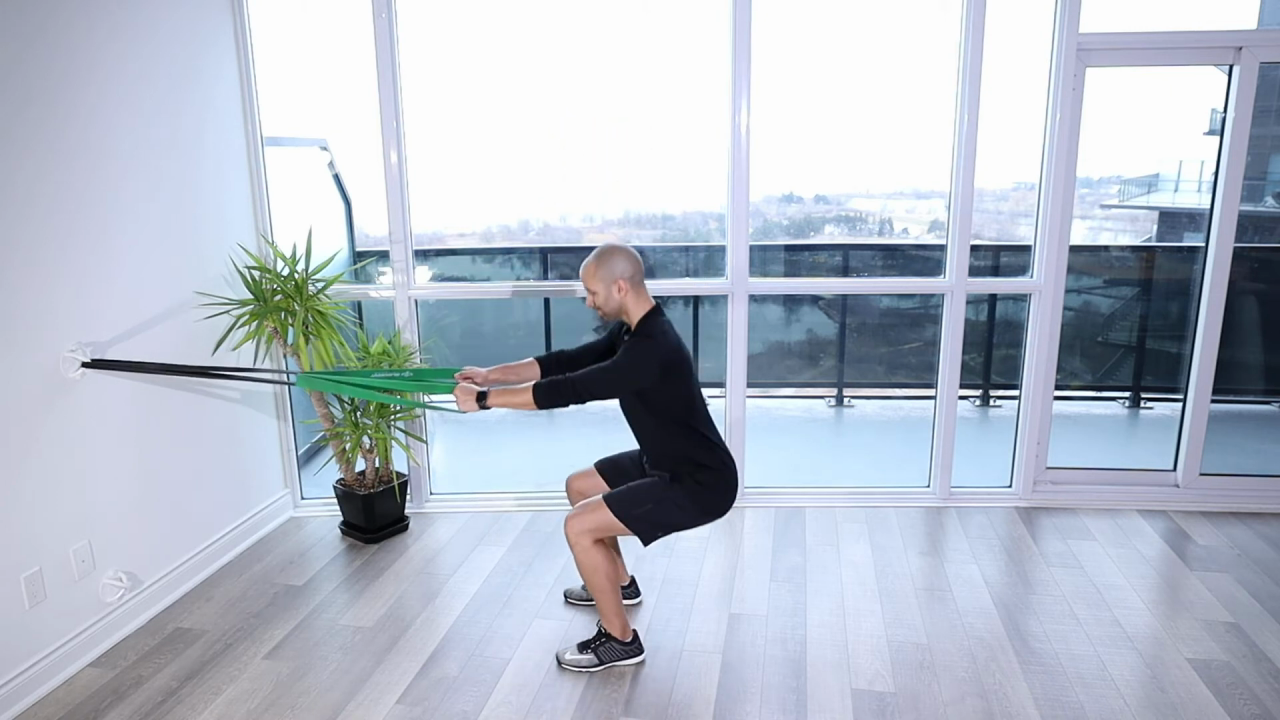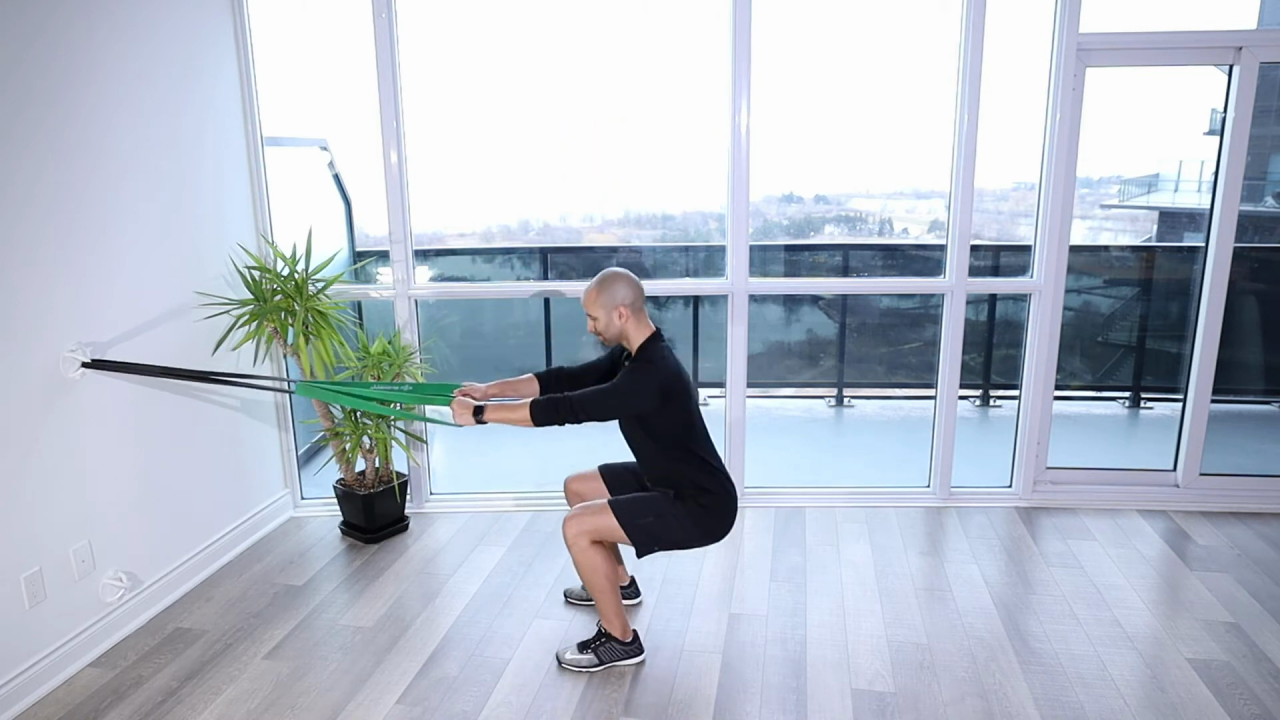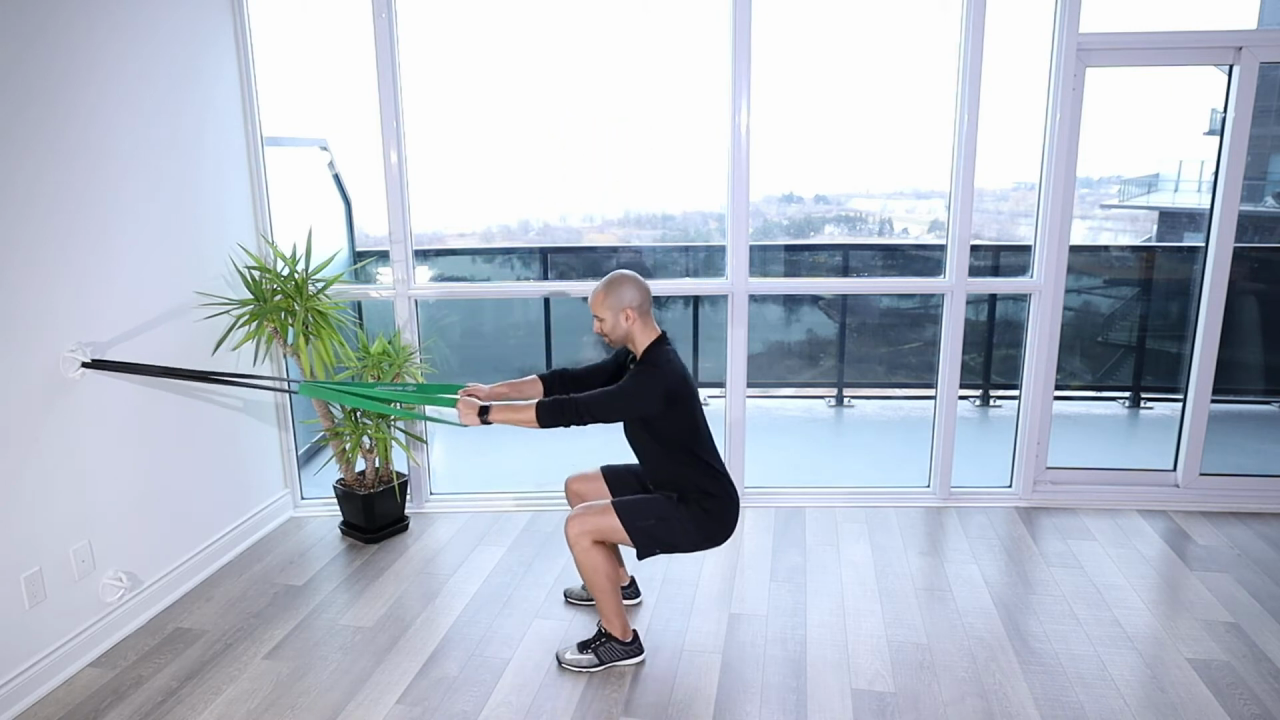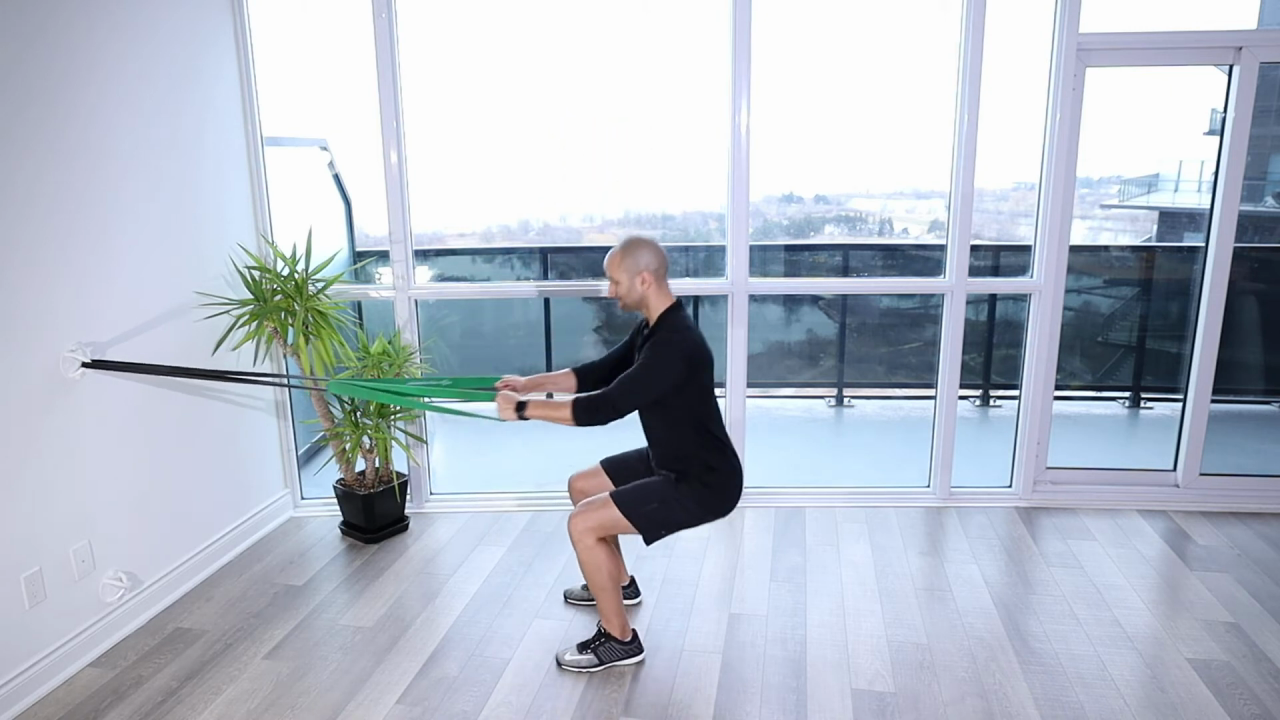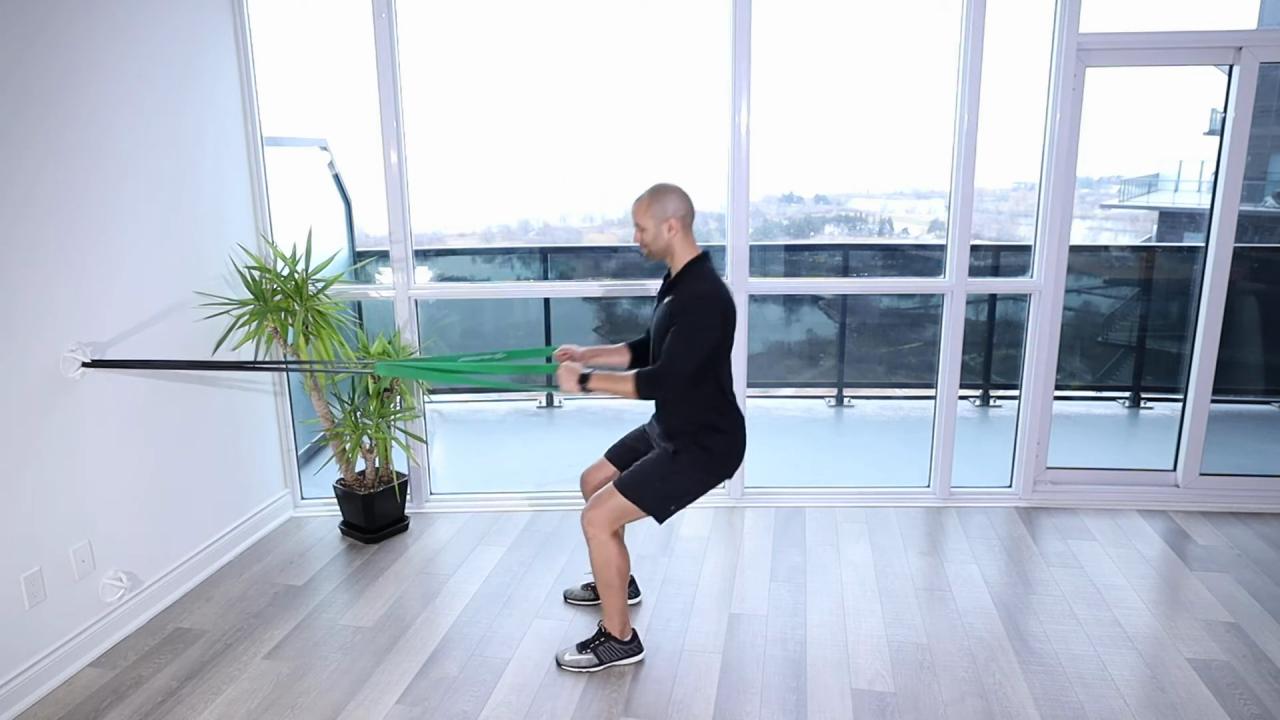
dt=0.2s
person 1, frame 1
left shoulder: (652, 350)
right shoulder: (635, 332)
left elbow: (570, 390)
right elbow: (568, 362)
left wrist: (485, 399)
right wrist: (492, 374)
left hip: (700, 486)
right hip: (672, 466)
left knee: (579, 525)
right knee: (579, 486)
left ankle: (619, 640)
right ankle: (620, 581)
person 1, frame 2
left shoulder: (651, 376)
right shoulder: (634, 355)
left elbow: (566, 409)
right elbow: (567, 380)
left wrist: (480, 414)
right wrist: (489, 389)
left hip: (700, 509)
right hip: (672, 484)
left knee: (578, 525)
right knee: (577, 487)
left ankle: (620, 640)
right ankle: (620, 582)
person 1, frame 3
left shoulder: (657, 379)
right shoulder: (639, 358)
left elbow: (573, 411)
right elbow: (571, 382)
left wrist: (486, 414)
right wrist: (494, 391)
left hip: (702, 512)
right hip: (674, 487)
left knee: (580, 527)
right knee: (579, 488)
left ankle: (620, 640)
right ankle: (621, 583)
person 1, frame 4
left shoulder: (674, 347)
right shoulder: (653, 329)
left elbow: (603, 408)
right elbow: (600, 373)
left wrist: (523, 408)
right wrist: (531, 382)
left hip: (703, 483)
right hip: (671, 462)
left knee: (584, 523)
right knee: (583, 486)
left ankle: (619, 639)
right ankle: (619, 583)
person 1, frame 5
left shoulder: (703, 298)
right shoulder: (677, 281)
left elbow: (660, 384)
right elbow: (652, 355)
left wrist: (585, 381)
right wrist: (592, 355)
left hip: (704, 445)
right hip: (670, 428)
left knee: (598, 517)
right knee: (593, 483)
left ankle: (618, 638)
right ankle: (618, 583)
